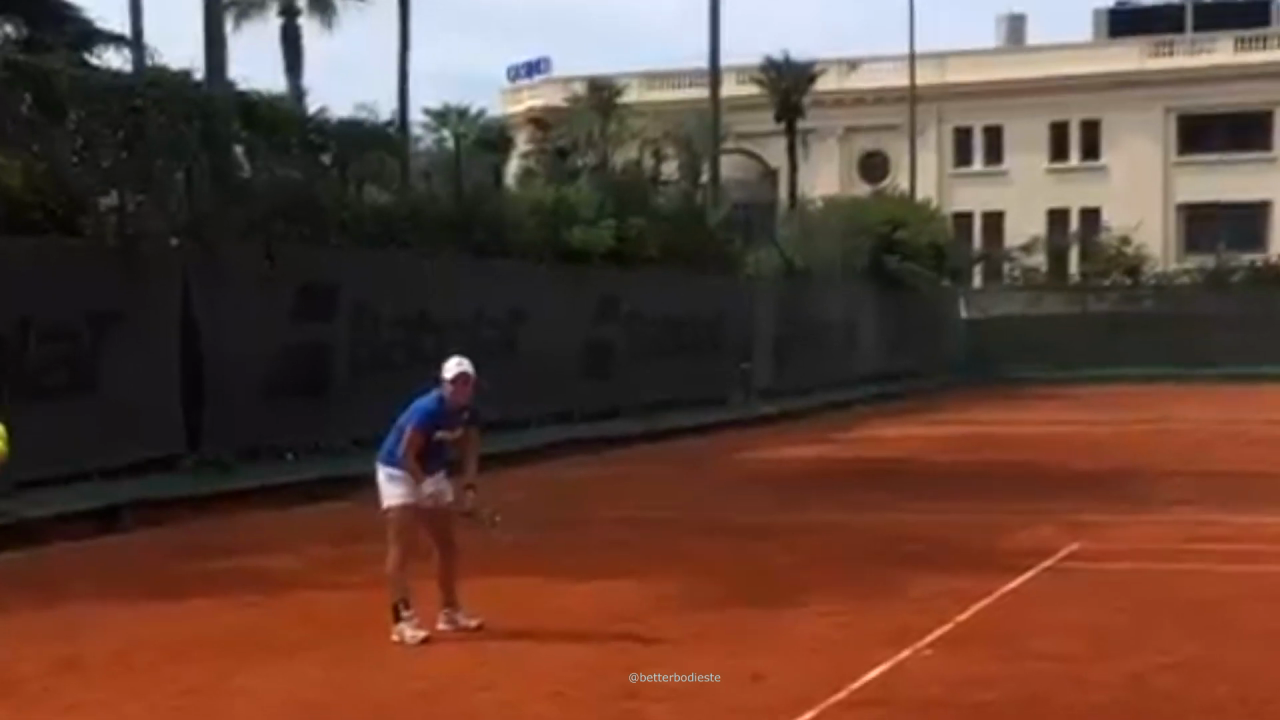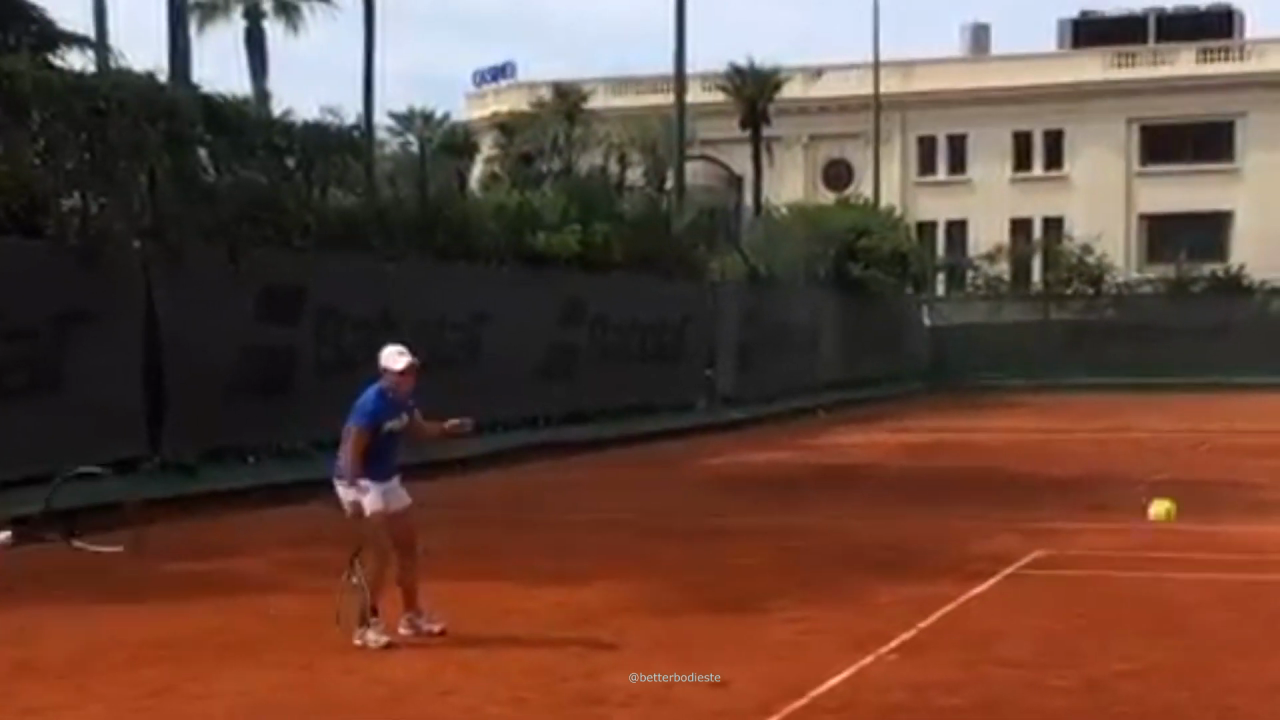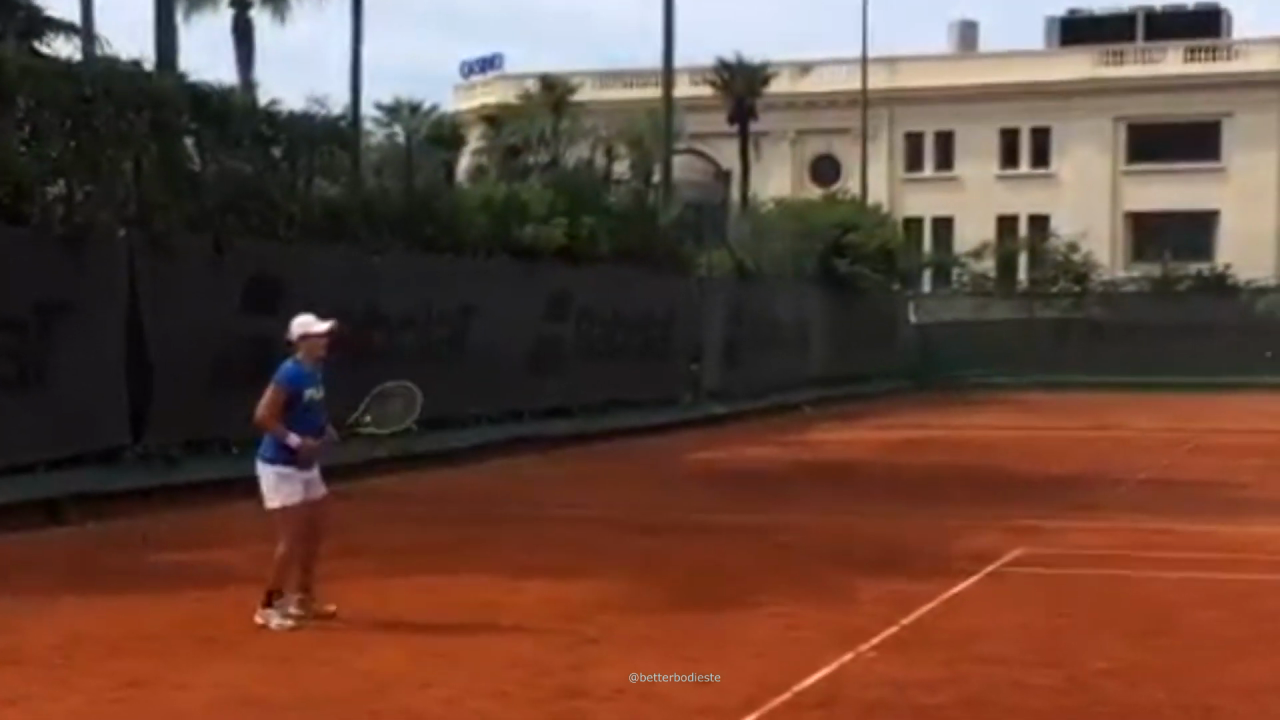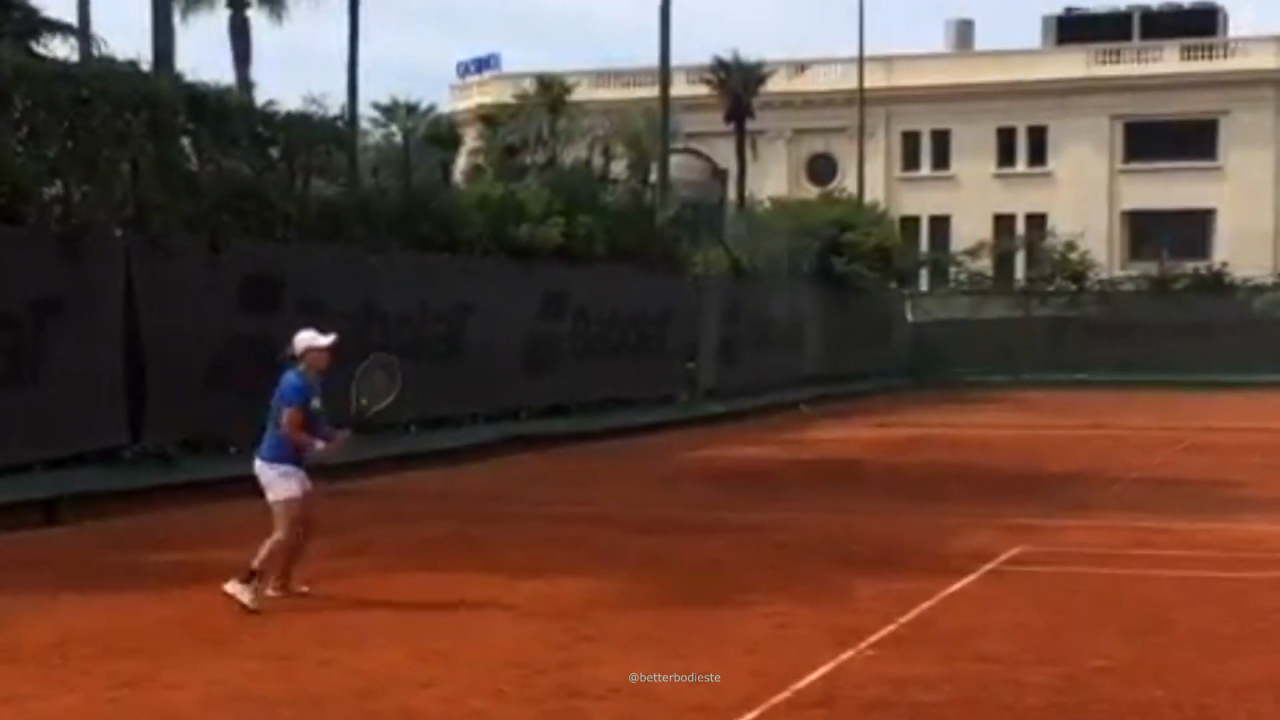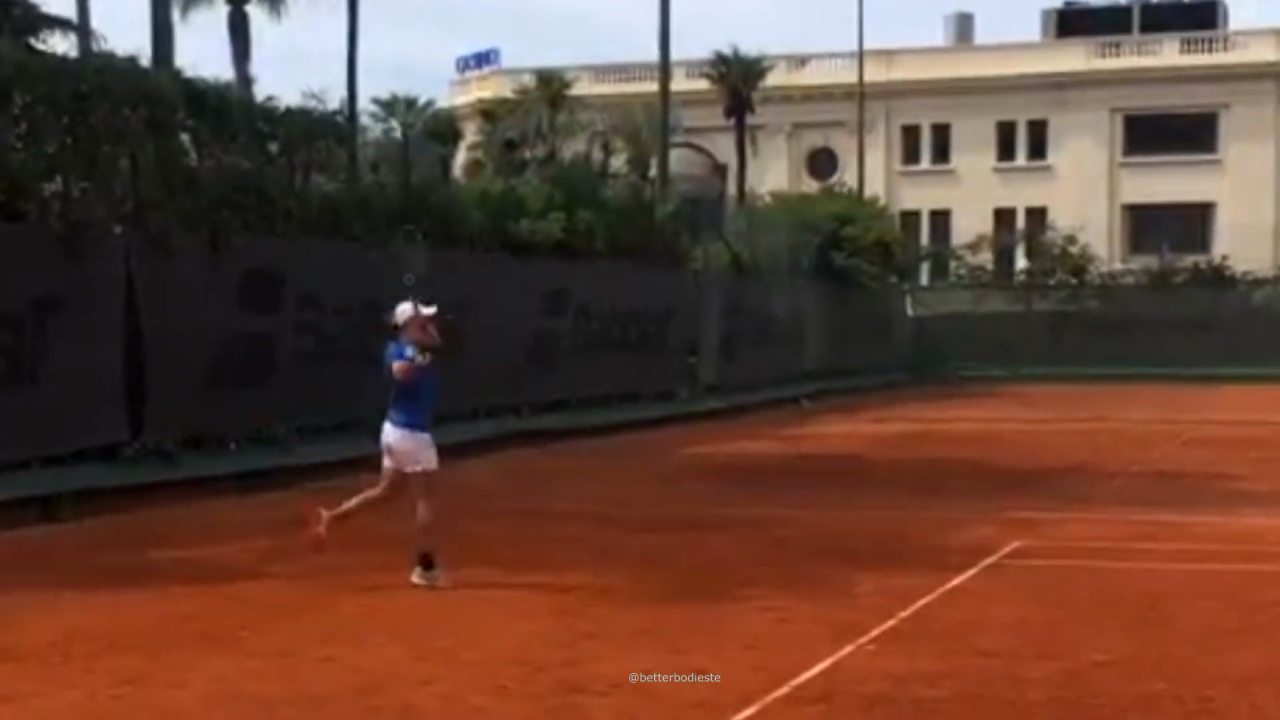
dt=1s
person 1, frame 1
left shoulder: (467, 410)
right shoulder: (428, 409)
left elbow: (468, 446)
right elbow: (405, 455)
left wrist: (469, 484)
right wrist: (428, 489)
left hip: (432, 474)
right hip: (398, 472)
left knee: (448, 543)
right knee: (401, 545)
left ankle: (449, 612)
right ankle: (403, 620)
person 1, frame 2
left shoulder: (404, 397)
right shoulder: (370, 404)
left elbow: (419, 428)
right elbow: (350, 452)
left wrist: (447, 428)
right wrist: (353, 497)
left hip: (388, 480)
right hip: (360, 482)
left knee: (407, 547)
right knee: (380, 551)
left ankle: (412, 617)
right ankle: (368, 626)
person 1, frame 3
left shoulder: (316, 371)
right shoulder: (289, 374)
right elbow: (262, 416)
left wrist: (325, 429)
right wrist: (295, 440)
left hip: (305, 465)
right hip: (279, 465)
left knee: (314, 533)
right knee: (293, 539)
left ankle: (303, 599)
right ankle: (269, 606)
person 1, frame 4
left shoulder: (312, 381)
right shoulder: (296, 385)
right elbow: (289, 431)
left wrist: (330, 434)
right wrist: (321, 445)
left hip: (291, 464)
right hip: (277, 465)
left knee: (306, 525)
right knee: (286, 532)
left ankle: (280, 580)
right ankle: (245, 582)
person 1, frame 5
left shoulder: (418, 342)
right shoulder: (397, 351)
left elbow: (435, 341)
right elbow: (400, 376)
left wrist: (424, 330)
right wrist: (413, 355)
left hip: (400, 430)
right hip: (411, 434)
left knee: (383, 491)
right knee: (423, 500)
left ankle: (328, 518)
right ankle: (426, 568)
